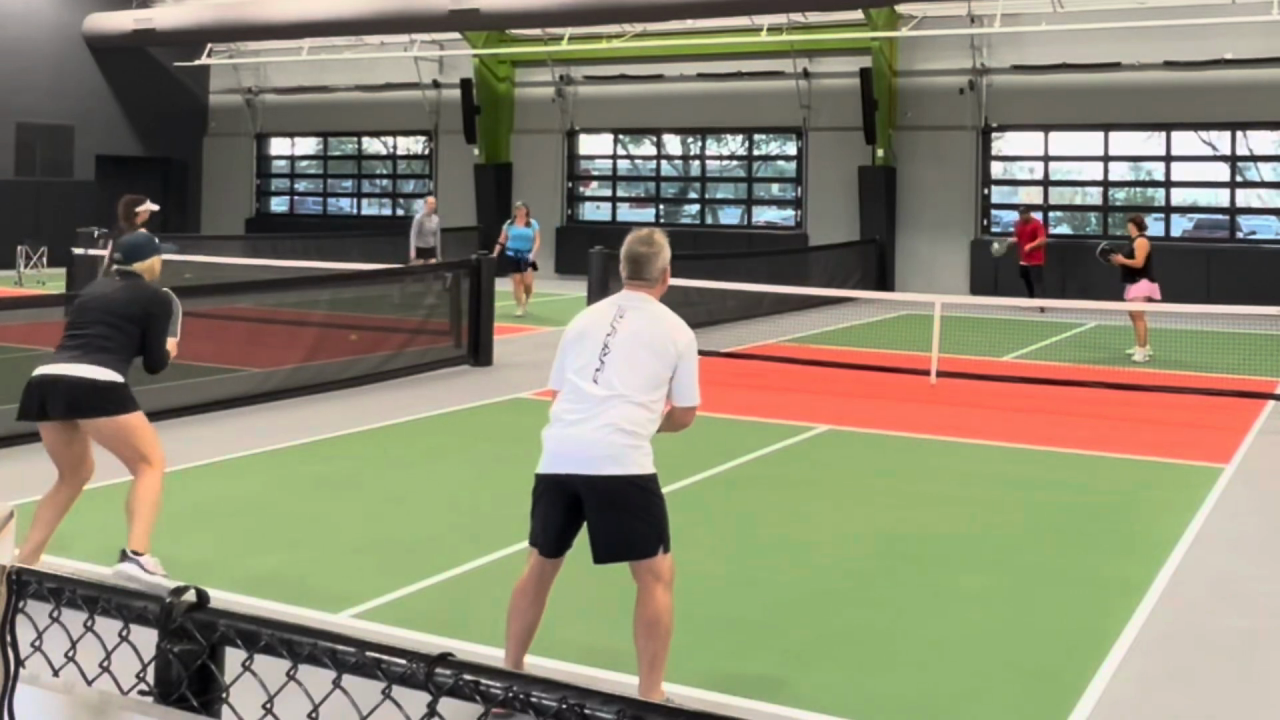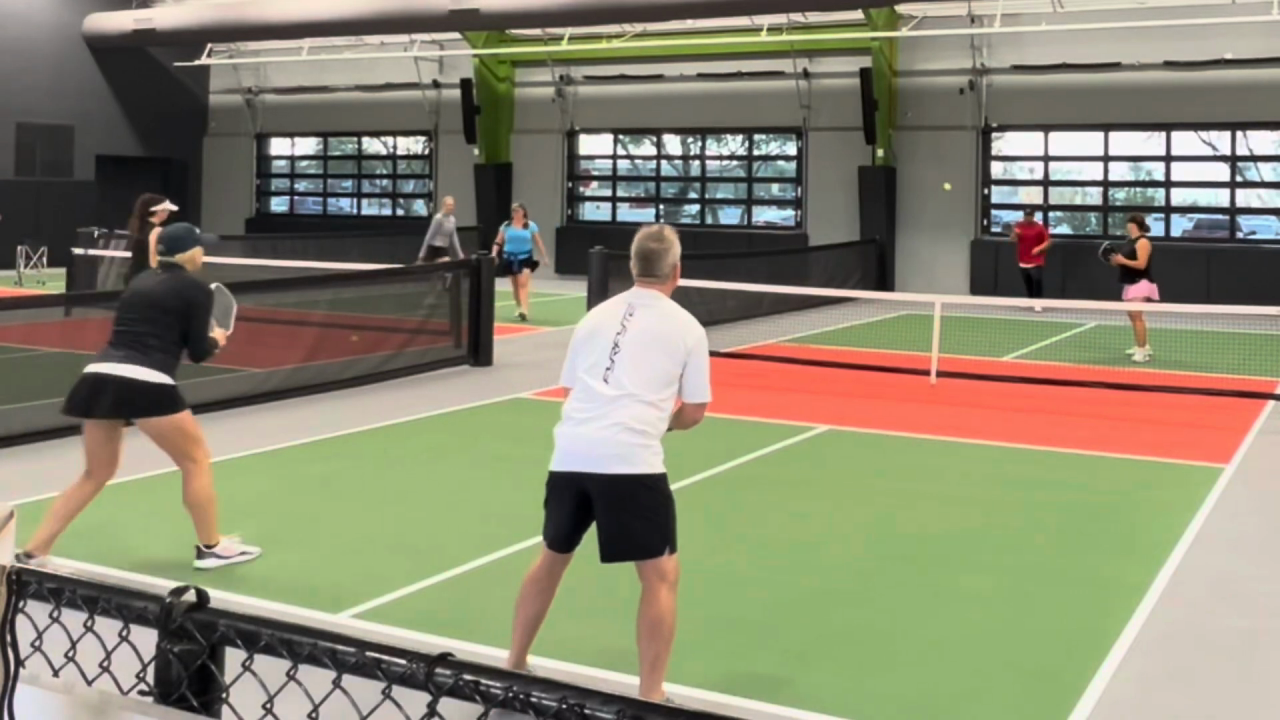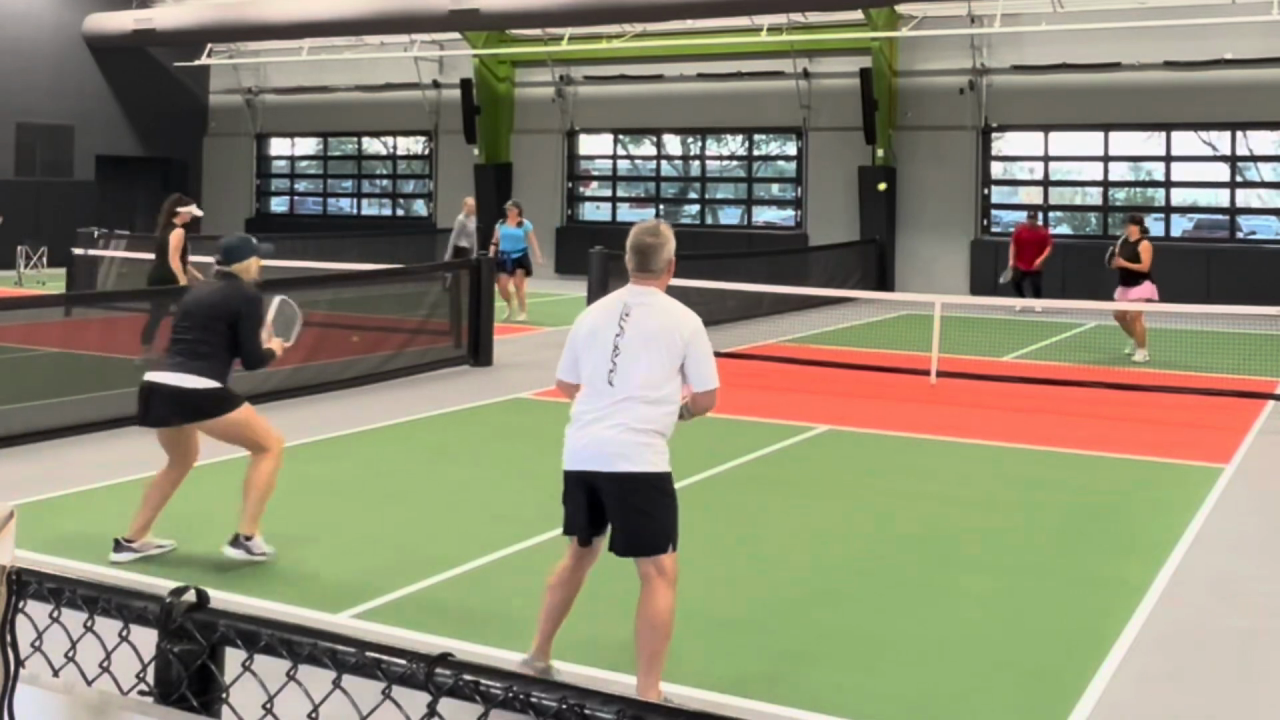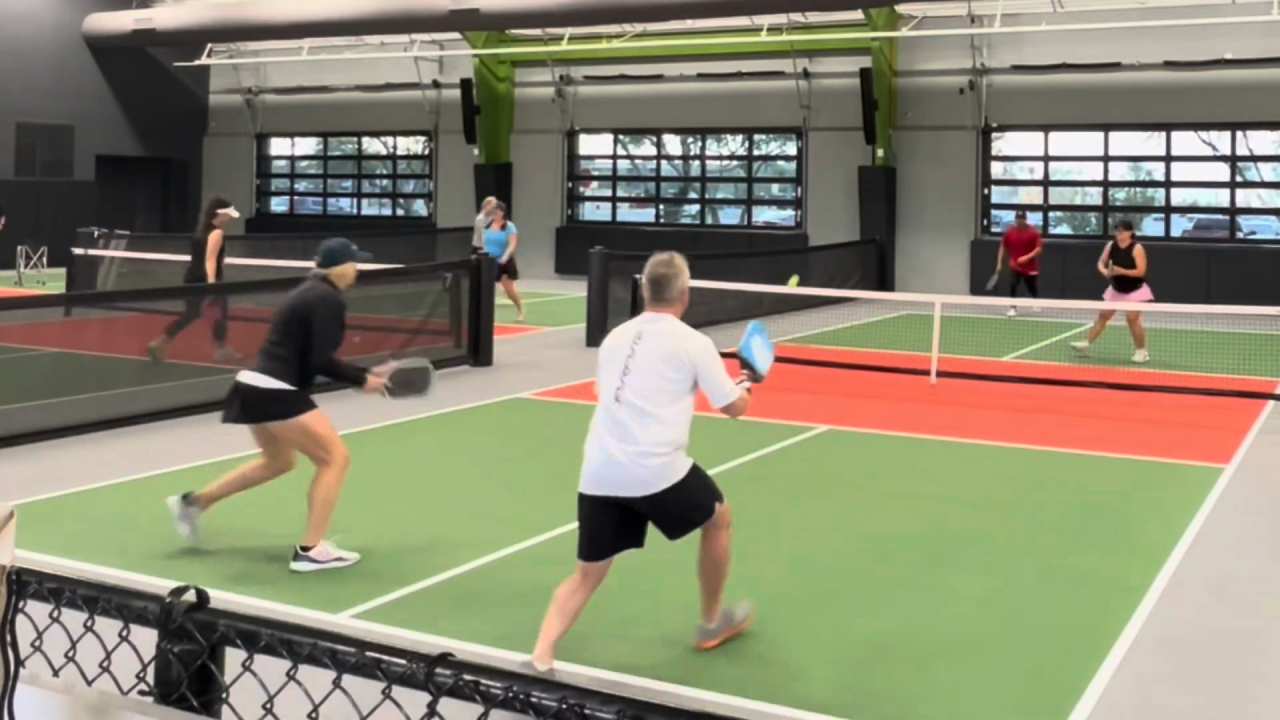
dt=0.3s
person 1, frame 1
left shoulder: (585, 319)
right shoulder: (676, 330)
right elbow: (683, 416)
left hip: (558, 457)
right hip: (620, 462)
left knee: (541, 565)
right knee: (655, 575)
right ankle: (650, 699)
person 1, frame 2
left shoulder: (596, 316)
right shoulder: (686, 327)
right elbow: (694, 412)
left hip: (570, 454)
right hip: (631, 461)
left knee: (553, 557)
right knee: (660, 576)
left ankle: (513, 670)
right ankle: (649, 701)
person 1, frame 3
left shoulder: (592, 314)
right shoulder: (683, 320)
left elbow: (566, 385)
right elbow: (705, 400)
right wrist: (676, 409)
left hip: (581, 454)
right hip: (637, 459)
left knee: (580, 554)
right knee: (659, 574)
left ankle: (536, 662)
right ankle: (647, 700)
person 1, frame 4
left shoulder: (615, 338)
right shoulder: (693, 344)
right elbow: (734, 406)
right wrist: (742, 383)
left hip: (599, 473)
right hip: (656, 472)
left knee: (587, 573)
right knee: (718, 520)
left ankle: (539, 661)
right ankle: (712, 623)
person 2, frame 1
left shoulder: (95, 288)
right shoulder: (155, 298)
right elbow: (154, 364)
left wrist: (153, 346)
right wrist: (167, 350)
left hip: (45, 381)
right hip: (95, 386)
left knee: (74, 475)
right knee: (151, 465)
left ankle: (23, 567)
right ankle: (136, 556)
person 2, frame 2
left shoulder: (140, 282)
right shoulder: (195, 289)
right elbow: (199, 353)
left wrist: (199, 337)
right wrist: (215, 340)
left hip: (97, 378)
right hip: (146, 384)
left knee: (96, 474)
right knee: (197, 460)
left ankle: (30, 557)
right ankle: (212, 547)
person 2, frame 3
left shoulder: (197, 291)
right shoulder: (247, 297)
right elbow: (250, 360)
left wrist: (258, 345)
right wrist: (271, 350)
left hip: (157, 385)
right hip: (198, 391)
left knee: (181, 461)
right knee: (270, 446)
left ankle: (131, 541)
right ankle: (246, 537)
person 2, frame 4
left shoulder: (309, 293)
right shoulder: (331, 301)
right elbow: (322, 360)
left wrist: (362, 374)
right wrist: (362, 379)
left hip: (259, 386)
right hip: (275, 394)
left knee: (278, 461)
right knee: (336, 458)
left ankle: (193, 502)
right ankle: (312, 549)
